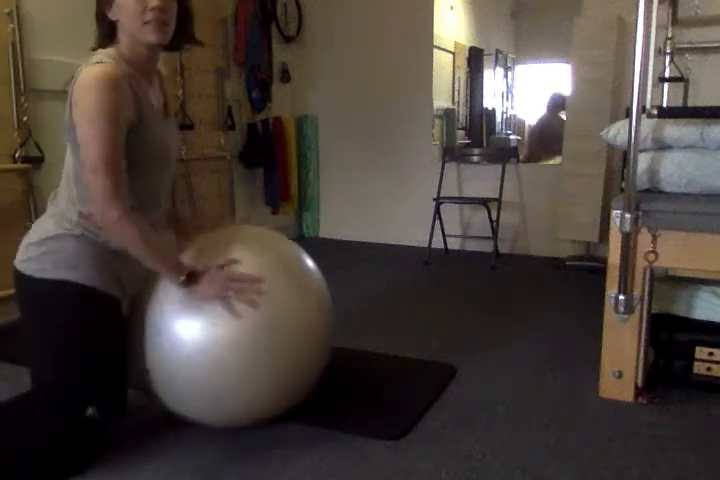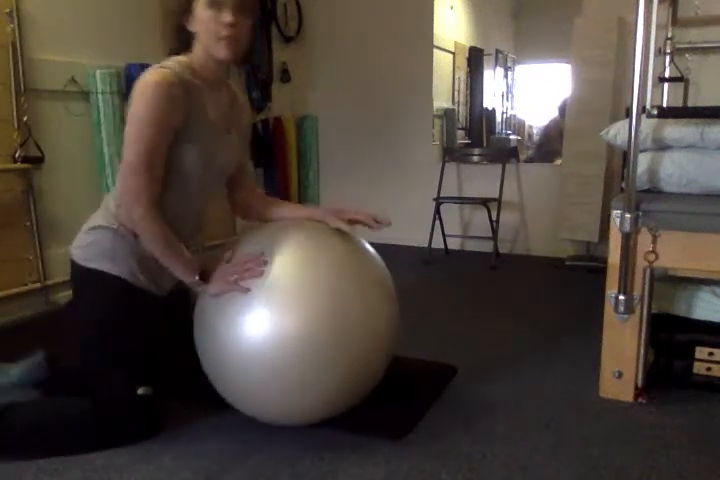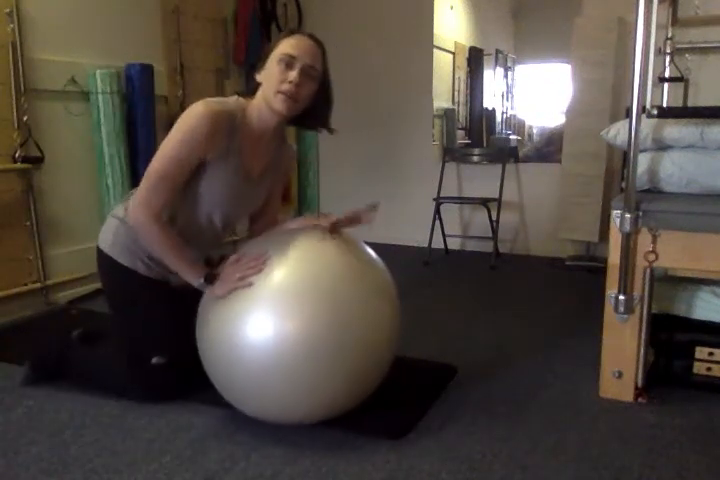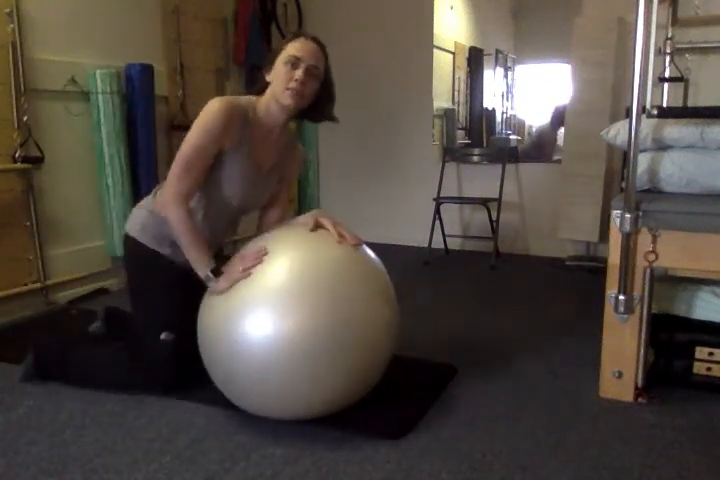
dt=1s
person 1, frame 1
left shoulder: (152, 81)
right shoulder: (102, 79)
right elbow: (109, 211)
right wrist: (190, 280)
left hip: (96, 271)
right hip: (66, 270)
left knee: (106, 403)
right knee: (70, 437)
person 1, frame 2
left shoulder: (235, 104)
right shoulder: (164, 84)
left elbow: (248, 202)
right elbow: (136, 204)
left wrist: (316, 213)
right wrist: (201, 276)
left hip: (165, 266)
right hip: (114, 262)
left knee: (189, 377)
right knee: (133, 414)
left ankle: (64, 365)
person 1, frame 3
left shoulder: (282, 153)
right shoulder: (210, 117)
left elbow: (260, 232)
right elbow: (143, 212)
left wrist: (314, 223)
right wrist: (207, 280)
left hip: (186, 258)
right hip: (135, 254)
left knee: (205, 361)
right knee: (163, 381)
left ankle: (96, 339)
right ankle: (58, 355)
person 1, frame 4
left shoulder: (293, 154)
right shoulder: (225, 113)
left elbow: (270, 227)
right elbow: (171, 199)
left wrist: (305, 222)
right wrist: (214, 275)
left hip: (205, 249)
right hip: (157, 242)
right knee: (169, 371)
left ankle: (115, 325)
right ankle: (47, 355)
